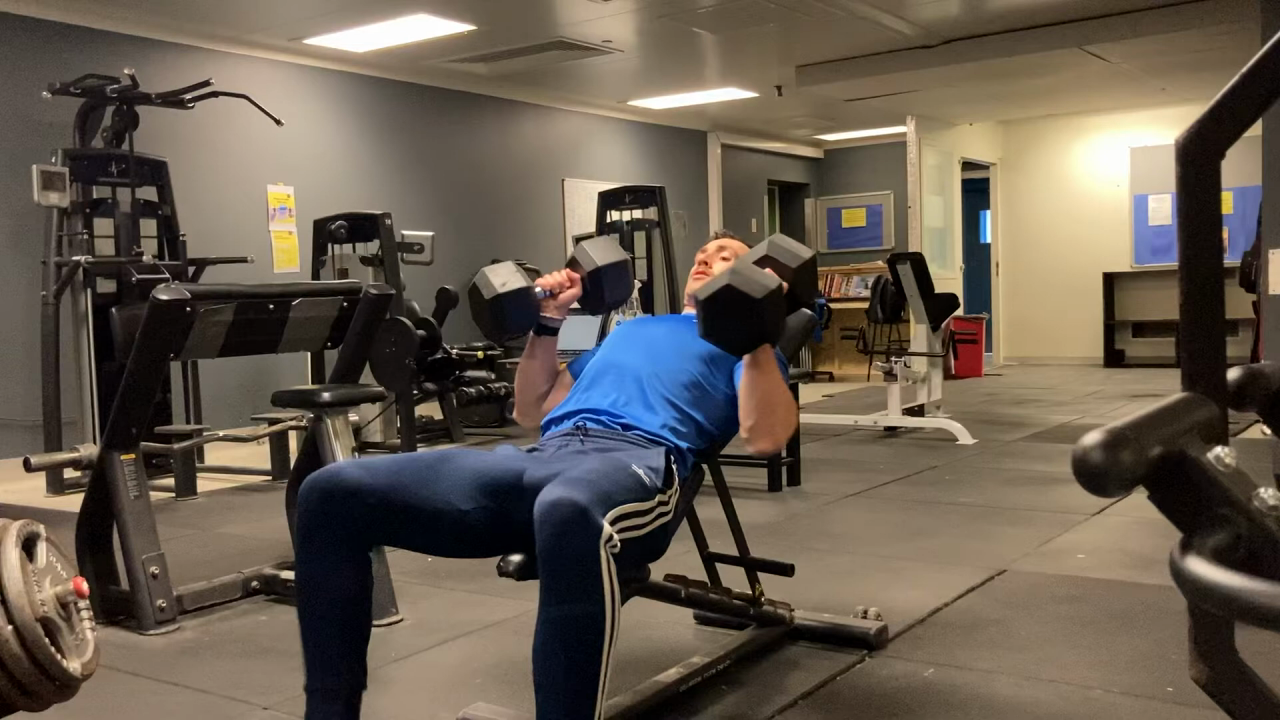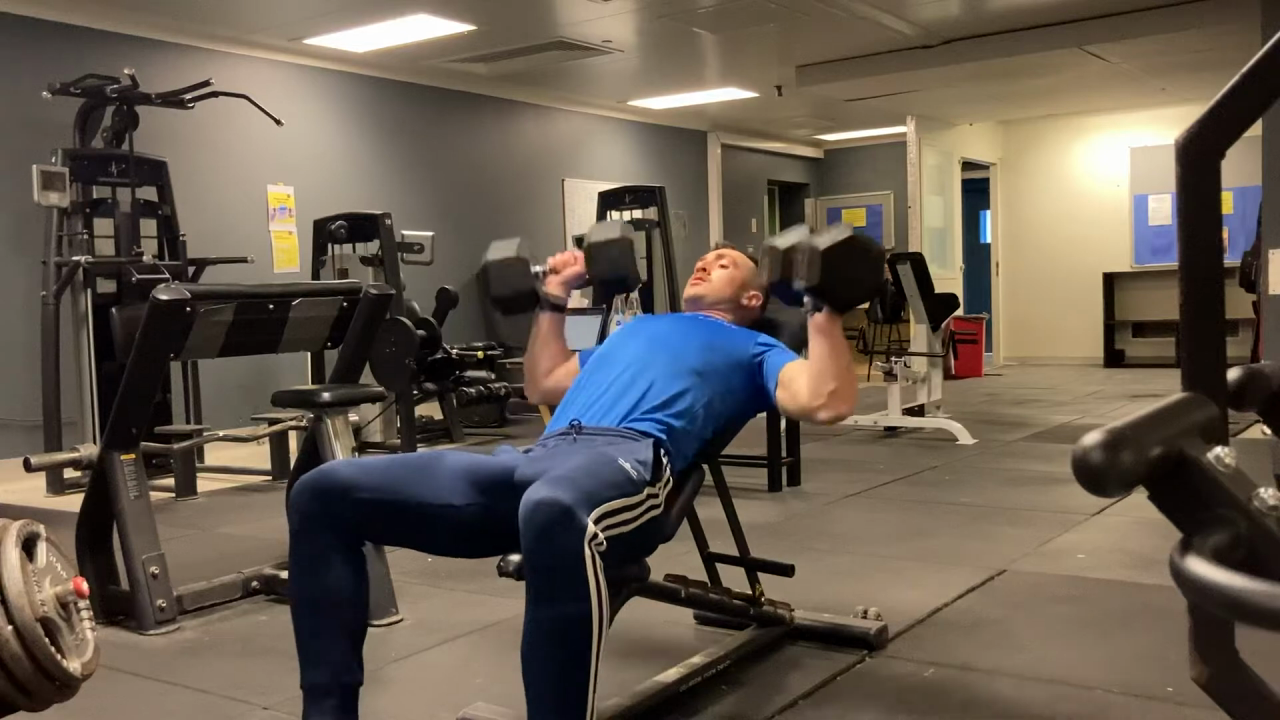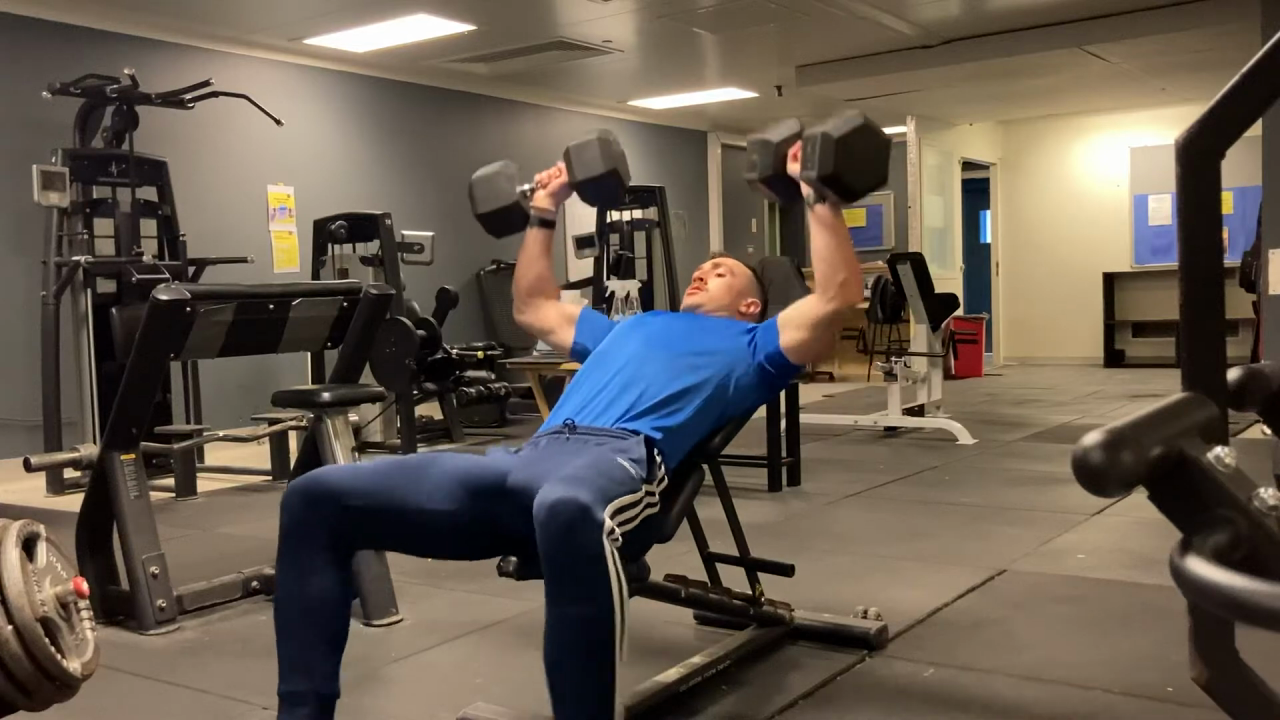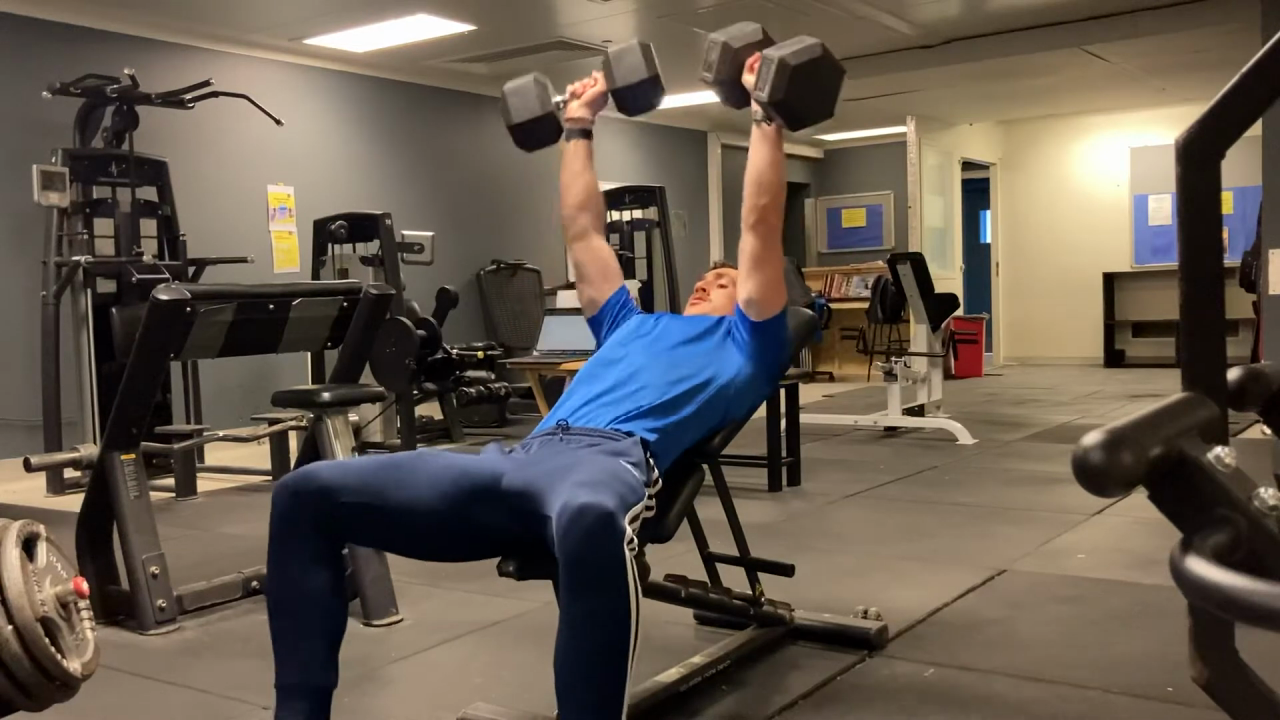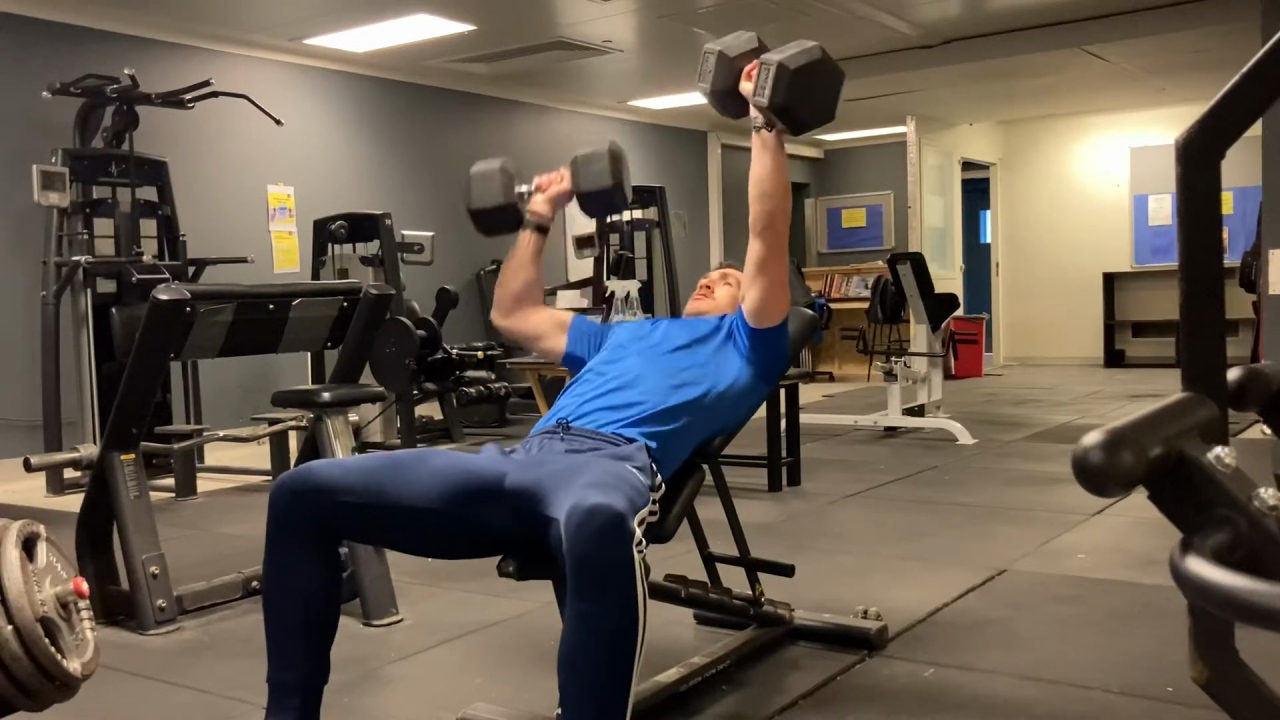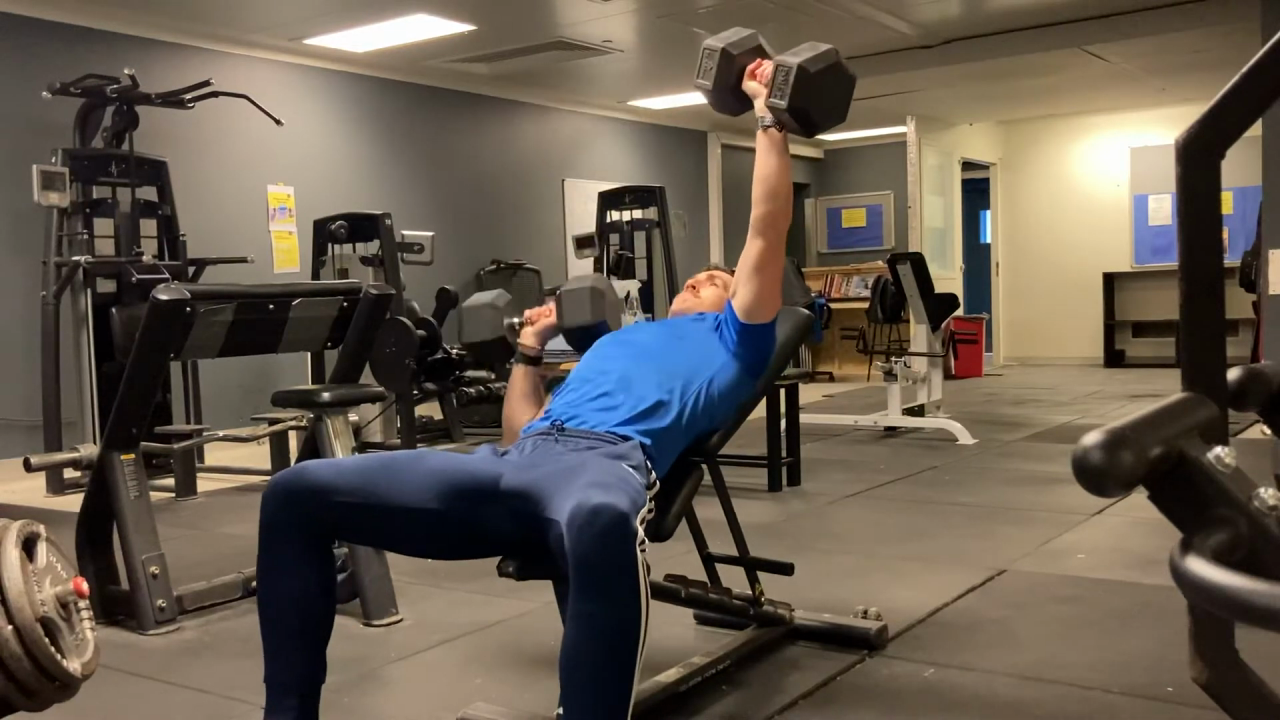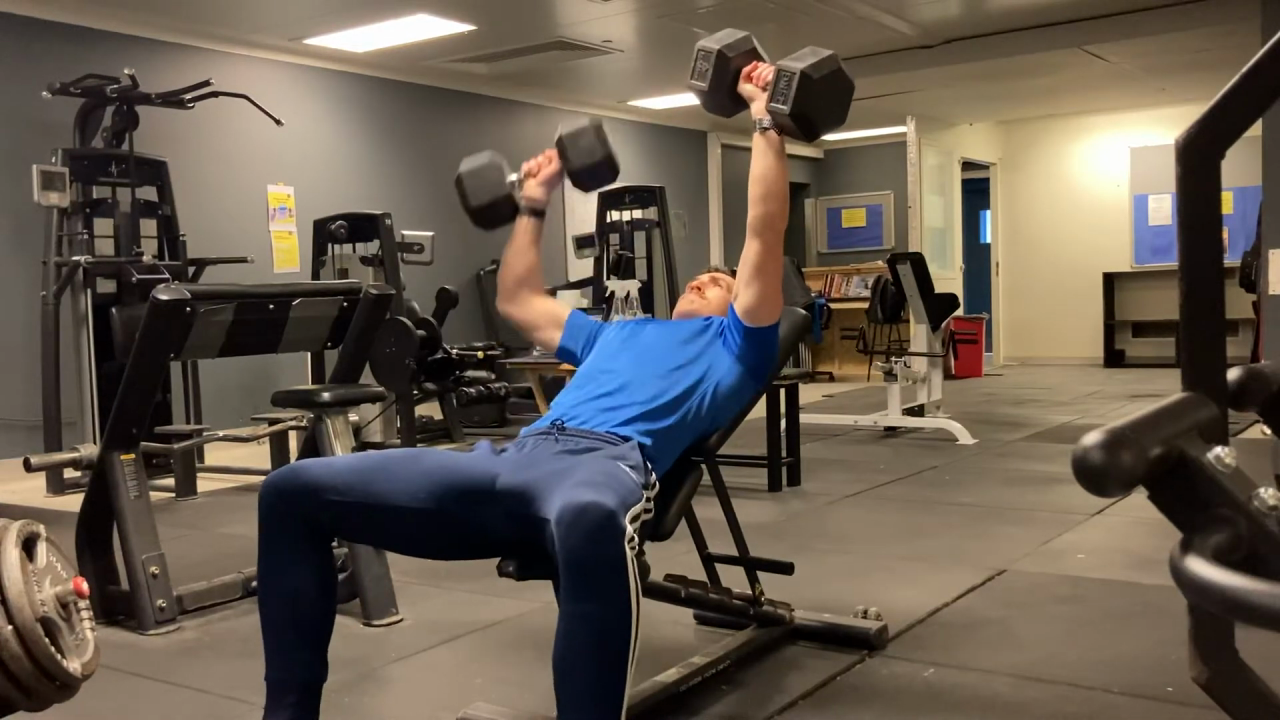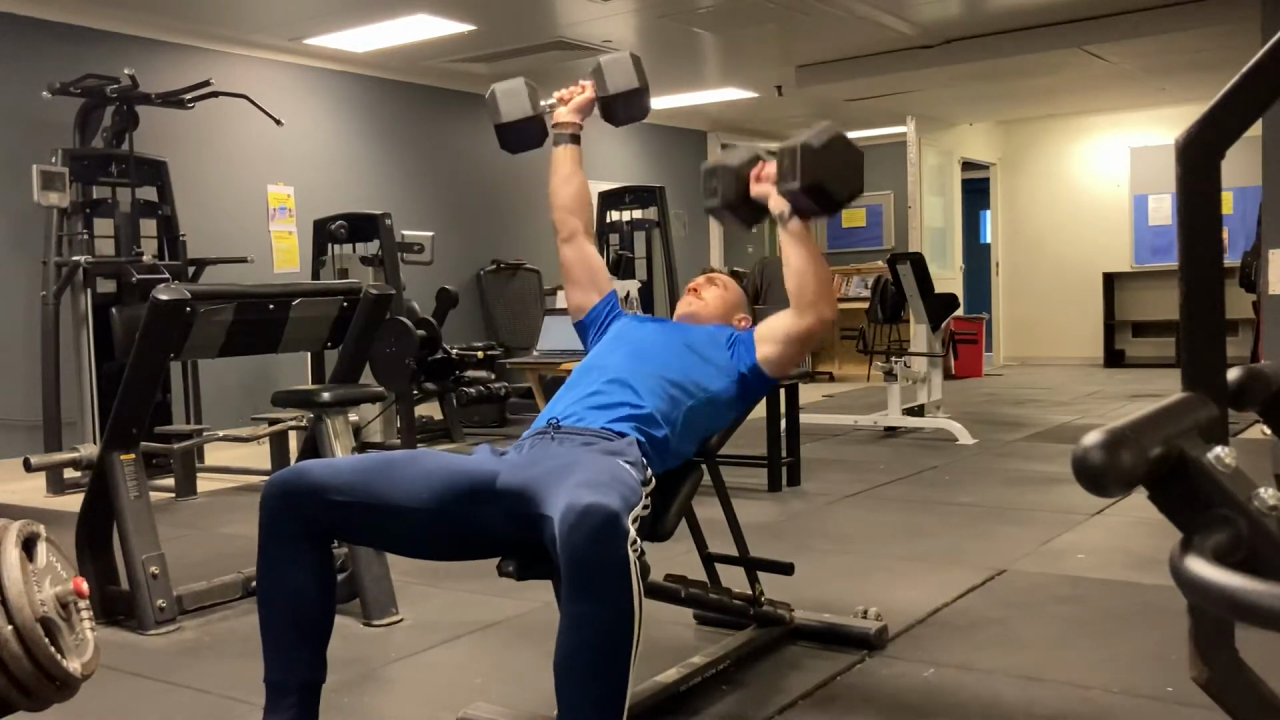
dt=0.5s
person 1, frame 1
right shoulder: (628, 329)
left elbow: (766, 437)
right elbow: (531, 411)
right wrist: (547, 321)
left hip: (636, 462)
right hip: (539, 458)
left knee: (567, 511)
right knee: (331, 494)
person 1, frame 2
left shoulder: (753, 348)
right shoulder: (636, 327)
left elbow: (830, 402)
right elbow: (542, 384)
left wrist: (822, 302)
right wrist: (554, 297)
left hip: (630, 459)
right hip: (534, 457)
left knee: (554, 510)
right knee: (325, 493)
person 1, frame 3
left shoulder: (748, 349)
right shoulder: (627, 329)
left elbow: (835, 298)
right elbow: (533, 308)
left wrist: (816, 194)
right wrist: (543, 213)
left hip: (621, 458)
right hip: (525, 457)
left knee: (565, 511)
right knee: (317, 499)
person 1, frame 4
left shoulder: (745, 348)
right shoulder: (633, 326)
left elbow: (760, 228)
right elbow: (583, 229)
left wrist: (765, 115)
right wrist: (578, 126)
left hip: (613, 459)
right hip: (518, 459)
left knee: (588, 519)
right knee: (308, 495)
person 1, frame 5
left shoulder: (744, 345)
right shoulder: (627, 333)
left elbow: (767, 238)
right elbow: (512, 314)
left wrist: (764, 121)
right wrist: (537, 216)
left hip: (613, 462)
right hip: (519, 459)
left knee: (596, 522)
right knee: (304, 491)
person 1, frame 6
left shoulder: (730, 339)
right shoulder: (612, 342)
left elbow: (766, 235)
left wrist: (769, 118)
right wrist: (528, 348)
left hip: (609, 461)
right hip: (513, 465)
left knee: (601, 522)
right knee: (295, 494)
person 1, frame 7
left shoulder: (734, 345)
right shoulder: (617, 335)
left elbow: (764, 236)
right elbow: (517, 299)
left wrist: (765, 118)
right wrist: (534, 201)
left hip: (609, 461)
right hip: (515, 458)
left knee: (586, 520)
right knee: (294, 491)
person 1, frame 8
left shoulder: (735, 353)
right shoulder: (620, 327)
left elbow: (811, 315)
right elbow: (573, 235)
left wrist: (785, 211)
right wrist: (567, 129)
left hip: (607, 459)
right hip: (513, 459)
left knee: (592, 522)
right knee: (295, 492)
